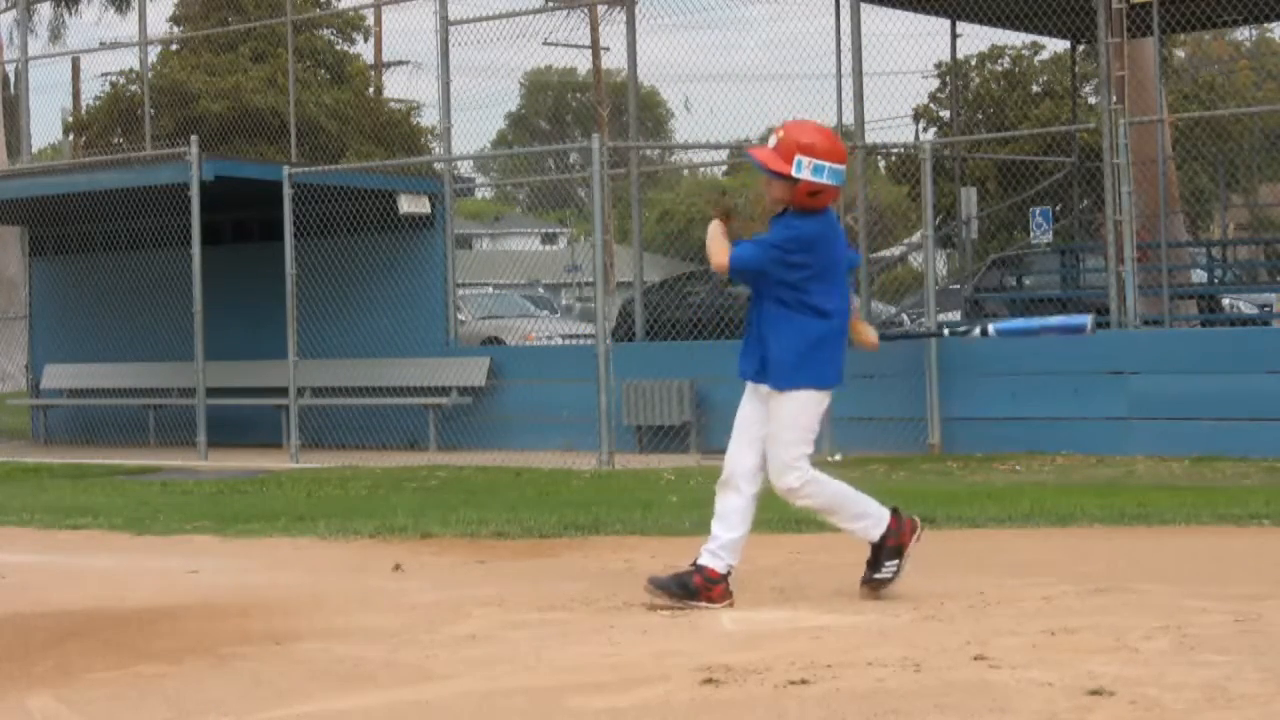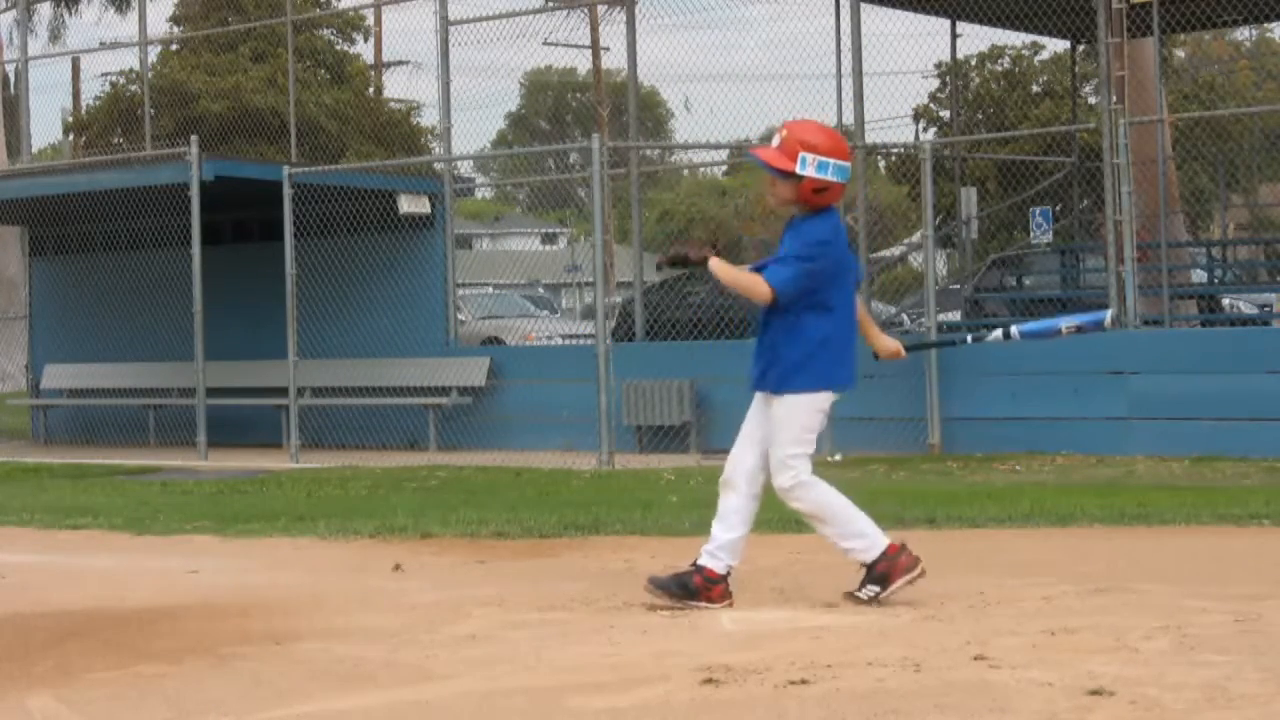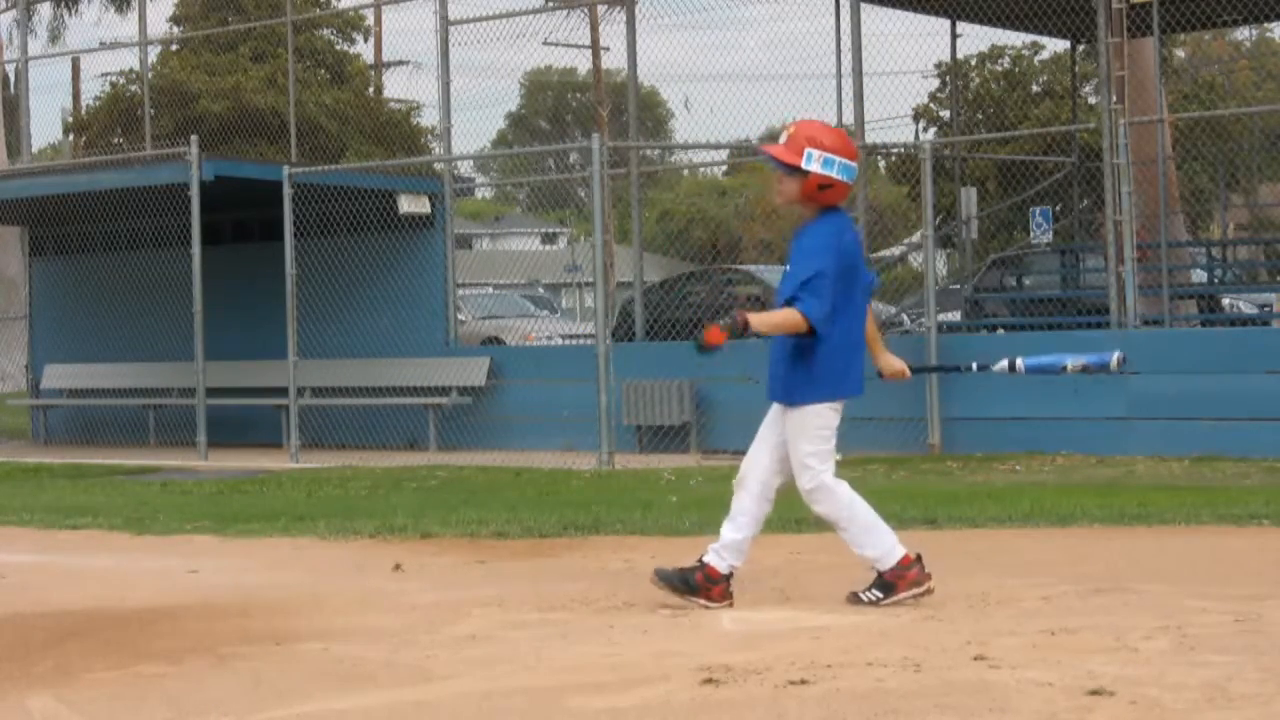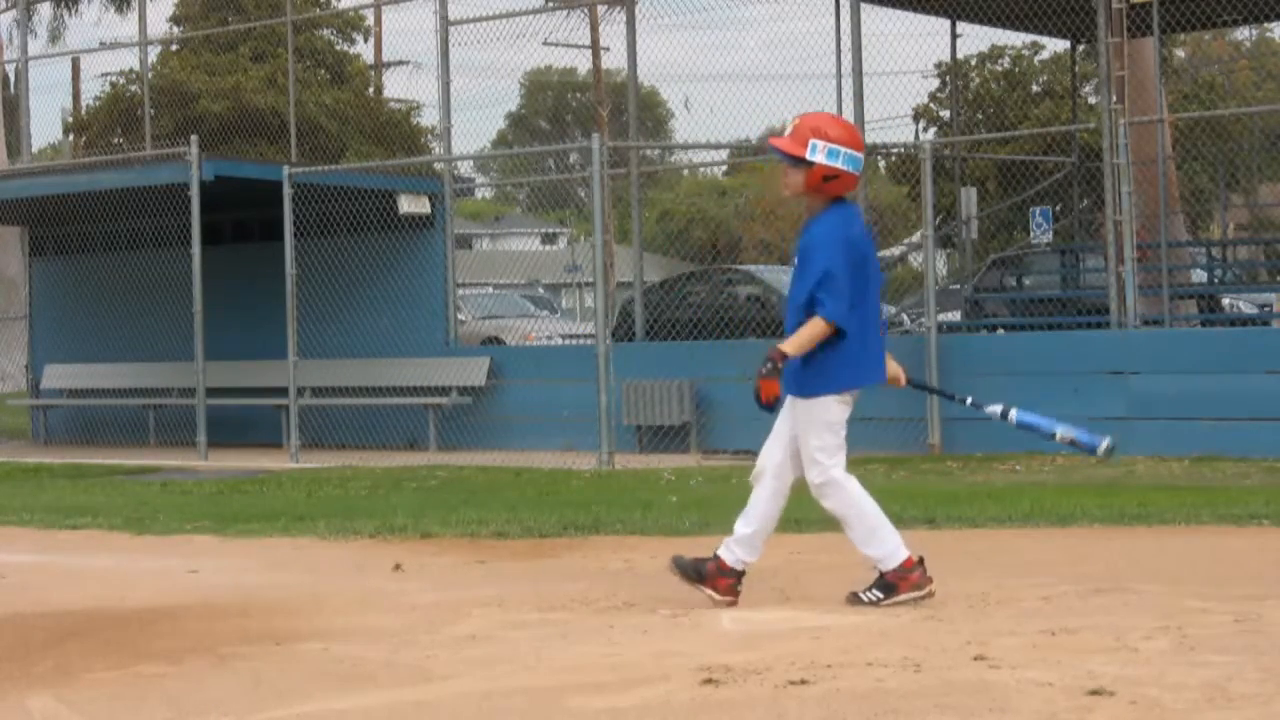
dt=0.2s
person 1, frame 1
left shoulder: (800, 231)
right shoulder: (812, 221)
left elbow: (725, 262)
right elbow: (839, 272)
left wrist: (717, 223)
right wrist: (852, 326)
left hip: (801, 371)
right hip: (771, 367)
left knee: (790, 477)
right knee: (740, 471)
left ankle: (887, 529)
right ankle: (711, 574)
person 1, frame 2
left shoulder: (815, 235)
right shoulder: (812, 226)
left elbow: (765, 290)
right elbow: (844, 285)
left wrist: (707, 260)
right wrist: (874, 336)
left hip: (807, 373)
right hip: (784, 372)
left knee: (792, 479)
right knee: (742, 471)
left ankle: (887, 557)
right ankle: (711, 575)
person 1, frame 3
left shoulder: (824, 239)
right shoulder: (826, 230)
left elbow: (808, 316)
right elbow: (858, 294)
left wrist: (746, 322)
right wrist: (879, 353)
left hip: (816, 376)
right hip: (803, 376)
left knee: (816, 481)
right knee: (758, 474)
left ankle: (901, 568)
right ankle: (714, 574)
person 1, frame 4
left shoulder: (831, 232)
right shoulder: (839, 221)
left elbow: (832, 315)
right elbow: (861, 296)
left wrist: (781, 355)
right wrist: (879, 355)
left hip: (825, 370)
right hip: (817, 371)
left knee: (825, 475)
right knee: (774, 467)
left ankle: (903, 571)
right ankle: (728, 568)
